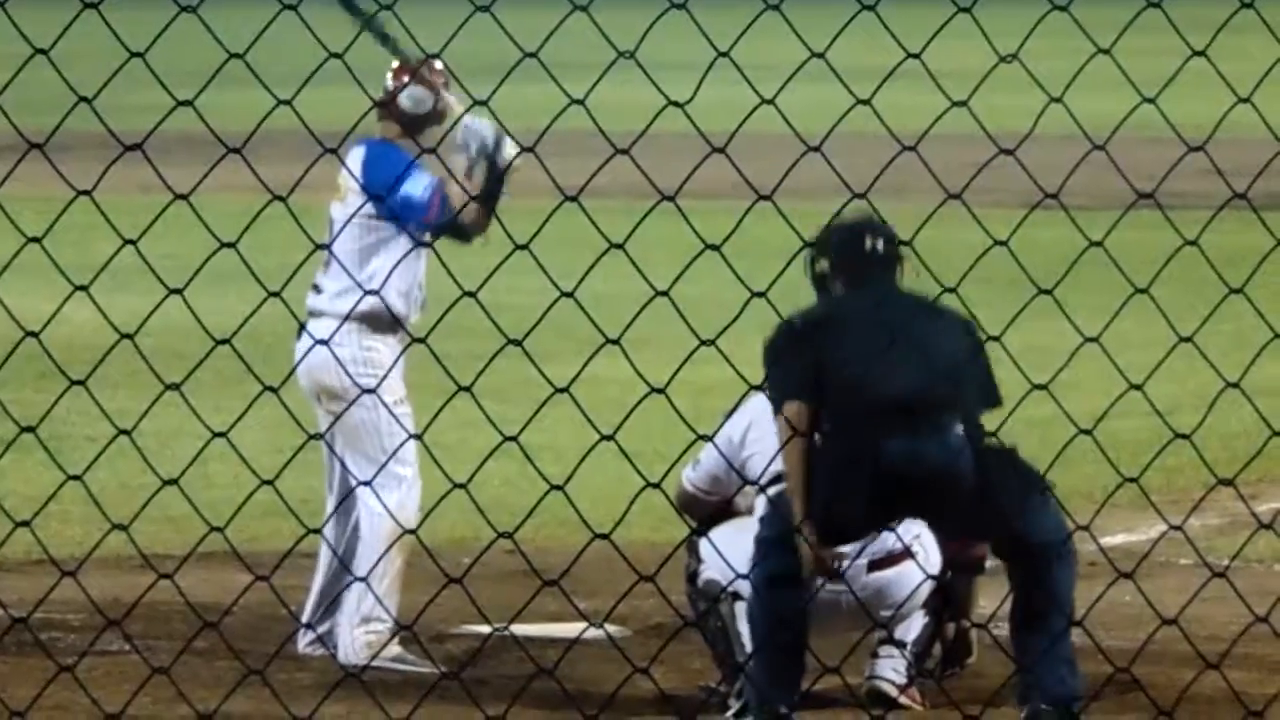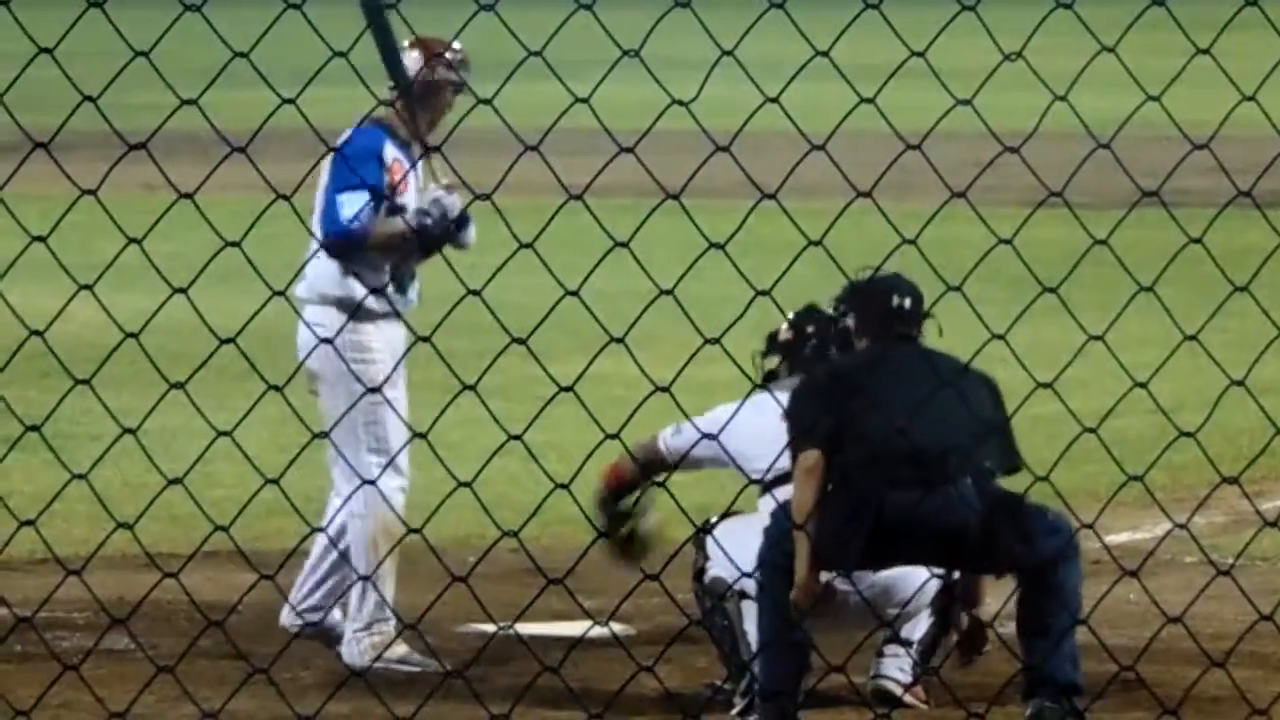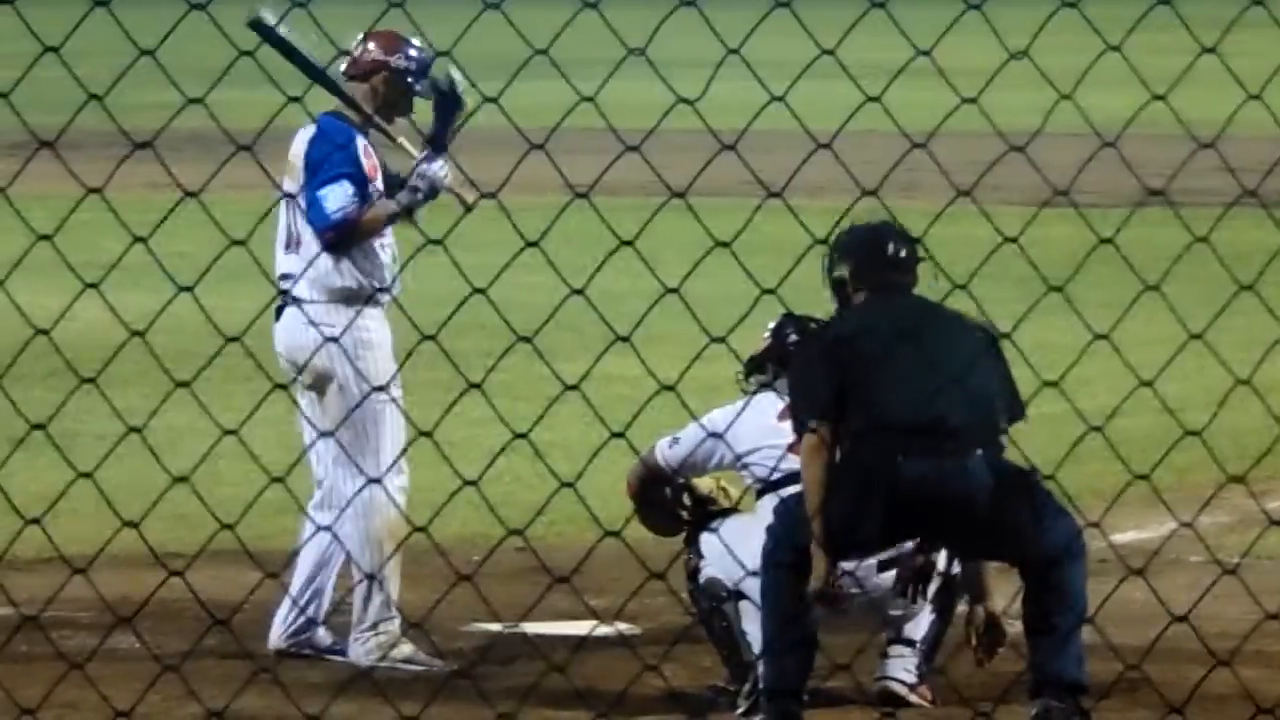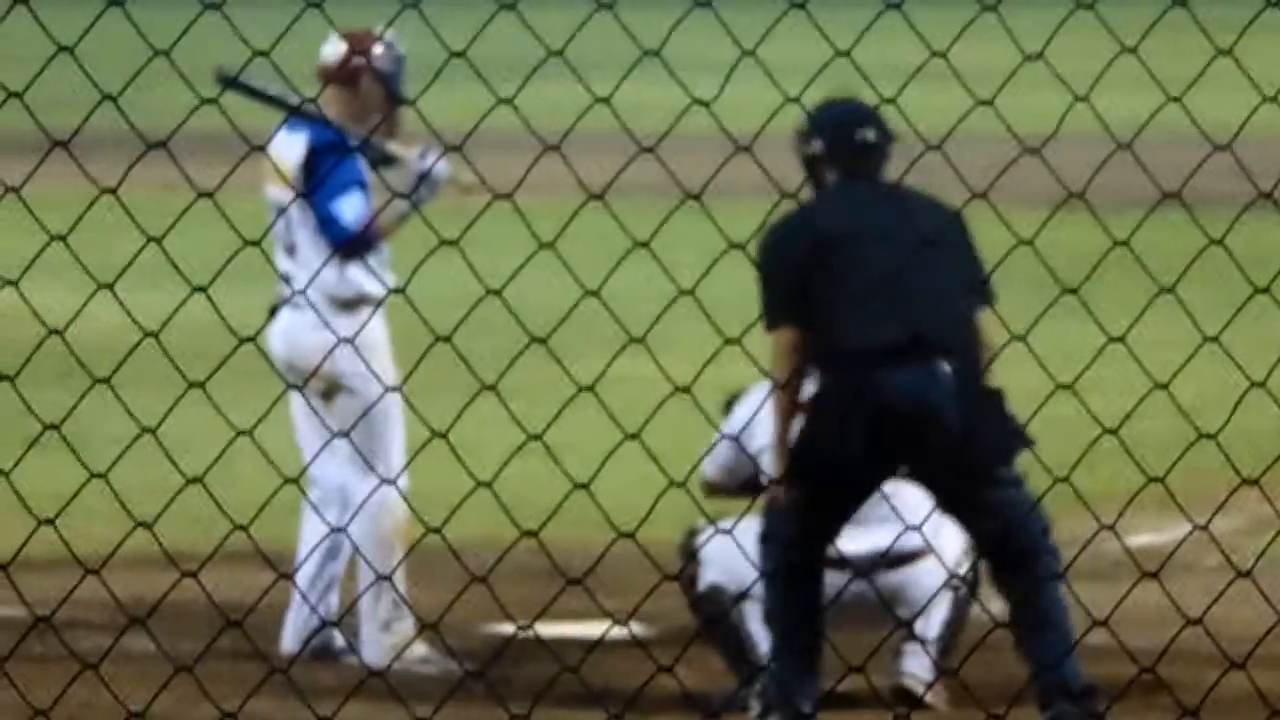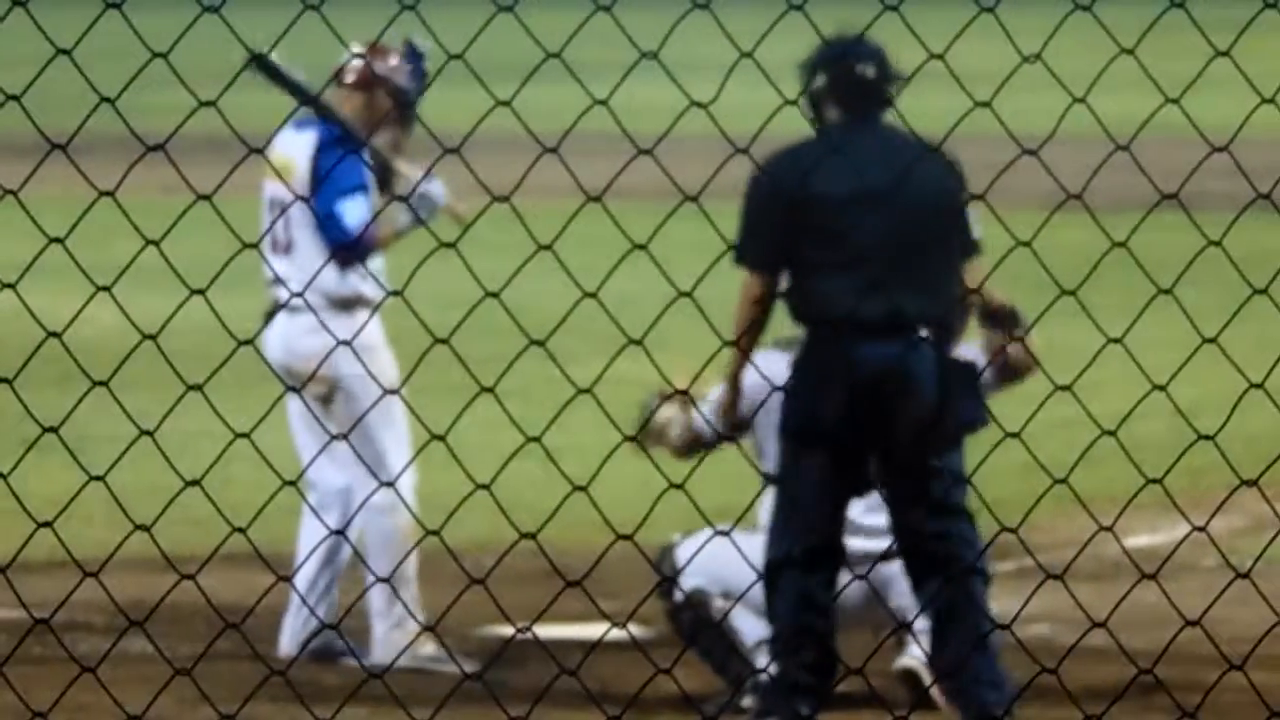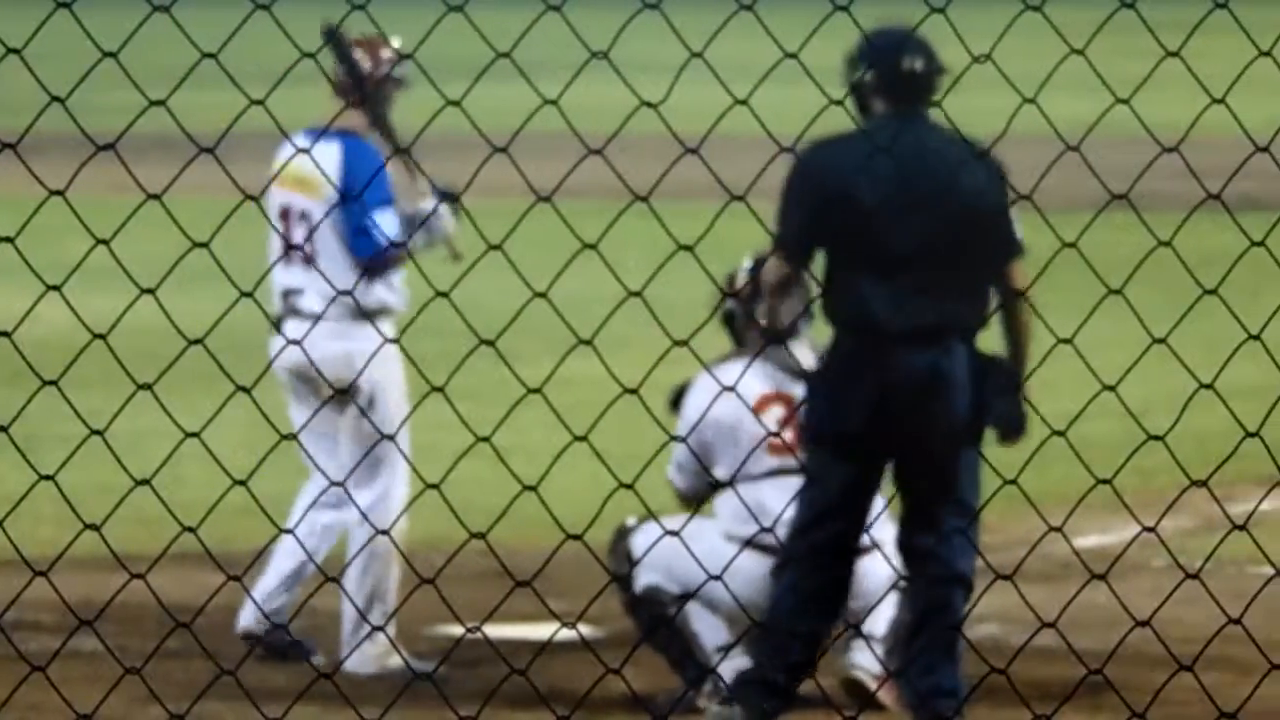
dt=0.5s
person 1, frame 1
left shoulder: (376, 160)
right shoulder: (386, 159)
left elbow: (464, 222)
right elbow: (453, 220)
left wrist: (491, 169)
right wrist: (473, 159)
left hip: (332, 345)
right hip: (357, 348)
left knee: (354, 492)
right knee: (393, 490)
left ankle: (323, 627)
right ankle: (367, 636)
person 1, frame 2
left shoulder: (402, 152)
right shoulder: (368, 145)
right elbow: (341, 236)
left wrist: (437, 233)
right wrist: (417, 223)
left hip: (364, 329)
right hip: (353, 331)
left knee: (359, 475)
right knee: (381, 481)
left ankle: (313, 605)
right ankle: (369, 637)
person 1, frame 3
left shoulder: (340, 138)
right shoulder: (336, 137)
left elbow: (381, 208)
right elbow: (338, 229)
right wrist: (411, 194)
left hip: (313, 324)
right hip: (342, 324)
left knee: (337, 484)
right knee: (377, 481)
left ankle: (298, 624)
right ankle: (377, 637)
person 1, frame 4
left shoulder: (295, 135)
right shoulder: (328, 147)
left elbow: (380, 138)
right elbow: (355, 236)
right wrist: (416, 192)
left hip: (301, 325)
right hip: (341, 329)
left knee: (332, 484)
right knee: (378, 485)
left ankle: (310, 628)
right ankle: (388, 638)
person 1, frame 5
left shoulder: (293, 136)
right shoulder: (336, 147)
left elbow: (362, 181)
right elbow: (355, 241)
left wrist: (393, 125)
right wrist: (416, 210)
left hip: (292, 329)
right hip: (340, 331)
left knee: (331, 485)
right knee: (387, 481)
left ankle: (307, 629)
right ankle: (401, 636)
person 1, frame 6
left shoulder: (291, 152)
right shoulder: (360, 155)
right elbow: (373, 253)
left wrist: (407, 217)
right wrist: (424, 225)
left hip: (295, 336)
right hip: (354, 339)
left knee: (332, 485)
right knee: (377, 491)
left ankle: (266, 611)
right ankle: (368, 644)
person 2, frame 1
left shoulder: (804, 329)
right shoulder: (950, 321)
left elbow: (797, 423)
left wrist: (806, 528)
right wrist: (963, 527)
left hip: (865, 461)
right hip: (954, 456)
left knee: (777, 540)
right knee: (1045, 544)
person 2, frame 2
left shoulder: (829, 379)
right shoulder: (973, 380)
left elbow: (810, 465)
left wrist: (804, 567)
left hip: (873, 520)
right hip: (962, 517)
left knee: (784, 537)
right knee: (1054, 544)
person 2, frame 3
left shoulder: (829, 340)
right shoulder: (971, 332)
left elbow: (818, 441)
left wrist: (821, 547)
right wrist: (971, 541)
left hip: (881, 480)
right hip: (971, 480)
left knee: (789, 539)
right knee: (1057, 543)
person 2, frame 4
left shoulder: (794, 233)
right shoulder: (940, 217)
left elbow: (788, 349)
right elbow: (975, 327)
left wrist: (781, 455)
right wrist: (974, 421)
left hip: (856, 395)
right hip: (946, 390)
left knee: (790, 533)
right knee: (1019, 542)
person 2, frame 5
left shoulder: (787, 172)
right shoulder: (937, 168)
left elbow: (758, 290)
right elbow: (963, 283)
left wrist: (731, 379)
left hip: (833, 367)
right hip: (921, 363)
left knee: (803, 541)
right knee: (944, 540)
person 2, frame 6
left shoulder: (827, 163)
right shoulder: (977, 166)
left elbow: (781, 271)
right elbow: (1011, 288)
left wrist: (769, 314)
right wrist: (1013, 386)
left hip: (861, 368)
right hip: (949, 369)
left knee: (819, 536)
right knee: (942, 541)
person 3, frame 1
left shoulder: (761, 406)
left elbow: (691, 500)
left wrist: (741, 509)
right hip: (892, 581)
left knee: (709, 550)
right knee: (932, 545)
right ankle: (893, 672)
person 3, frame 2
left shoulder: (753, 409)
left elbow: (644, 458)
left wrist: (611, 508)
right hip: (892, 581)
left knee: (715, 545)
left ankle: (757, 679)
right ankle: (897, 671)
person 3, frame 3
left shoulder: (744, 413)
left elbow: (644, 475)
right hip: (889, 571)
left knee: (708, 544)
left ankle: (761, 679)
right ankle: (903, 672)
person 3, frame 4
left shoulder: (767, 396)
left elbow: (716, 482)
right hip: (905, 579)
left knee: (707, 548)
right knee: (956, 537)
right ankle: (920, 672)
person 3, frame 5
left shoulder: (767, 369)
left elbow: (683, 438)
right elbow: (1016, 359)
right hip: (899, 582)
left knee: (681, 563)
left ankle: (765, 675)
right ankle: (921, 654)
person 3, frame 6
left shoulder: (716, 385)
left elbow: (688, 492)
left hip: (757, 574)
right hip: (854, 577)
left knee: (635, 548)
right knee: (896, 543)
left ankle: (723, 679)
right ankle: (870, 663)
